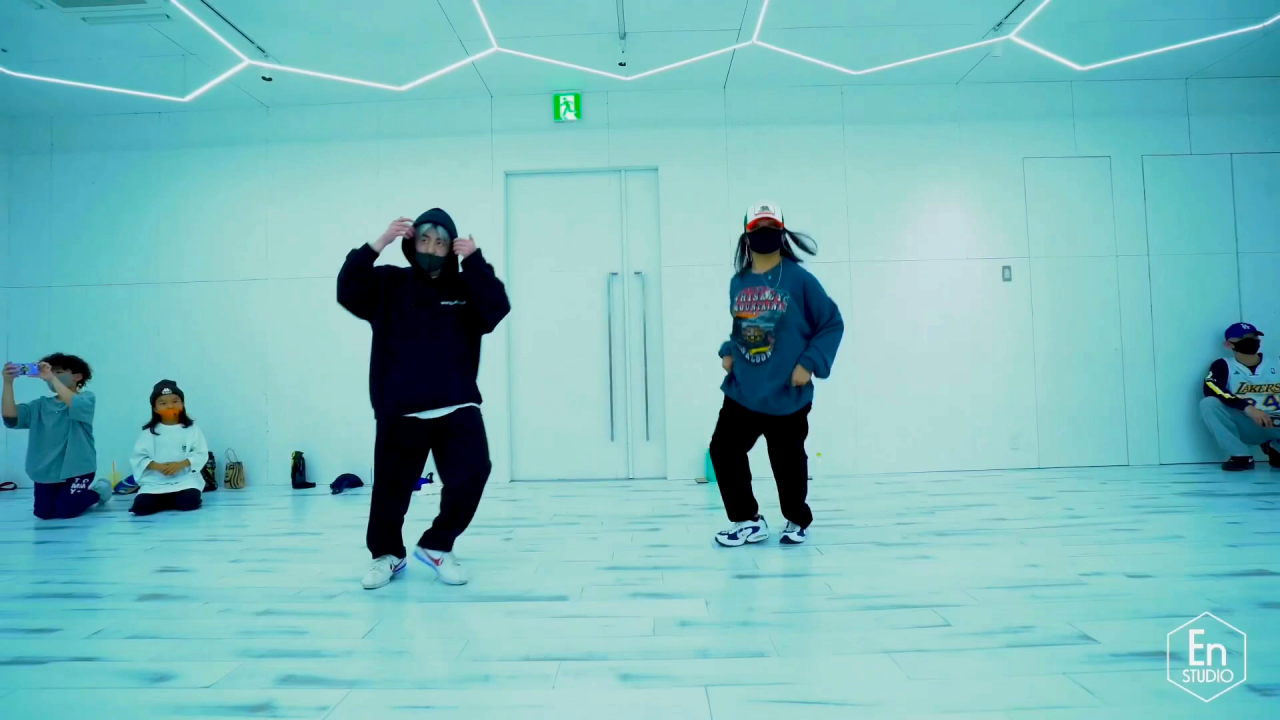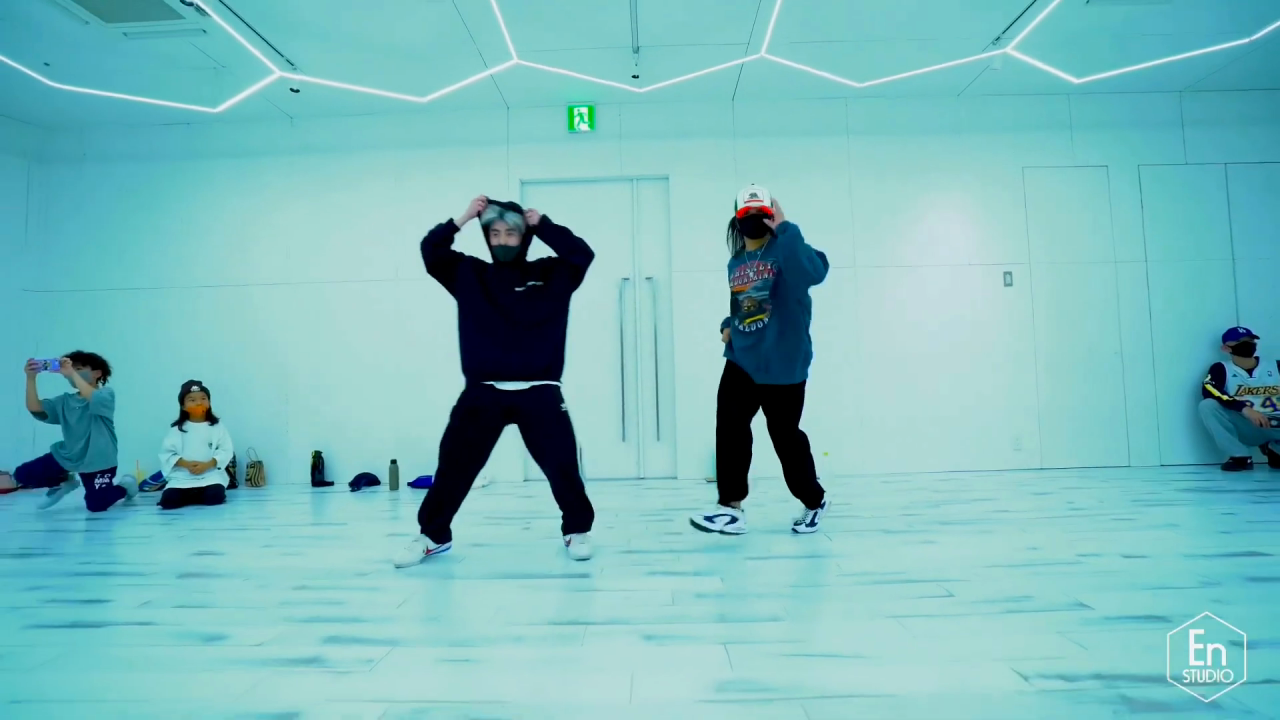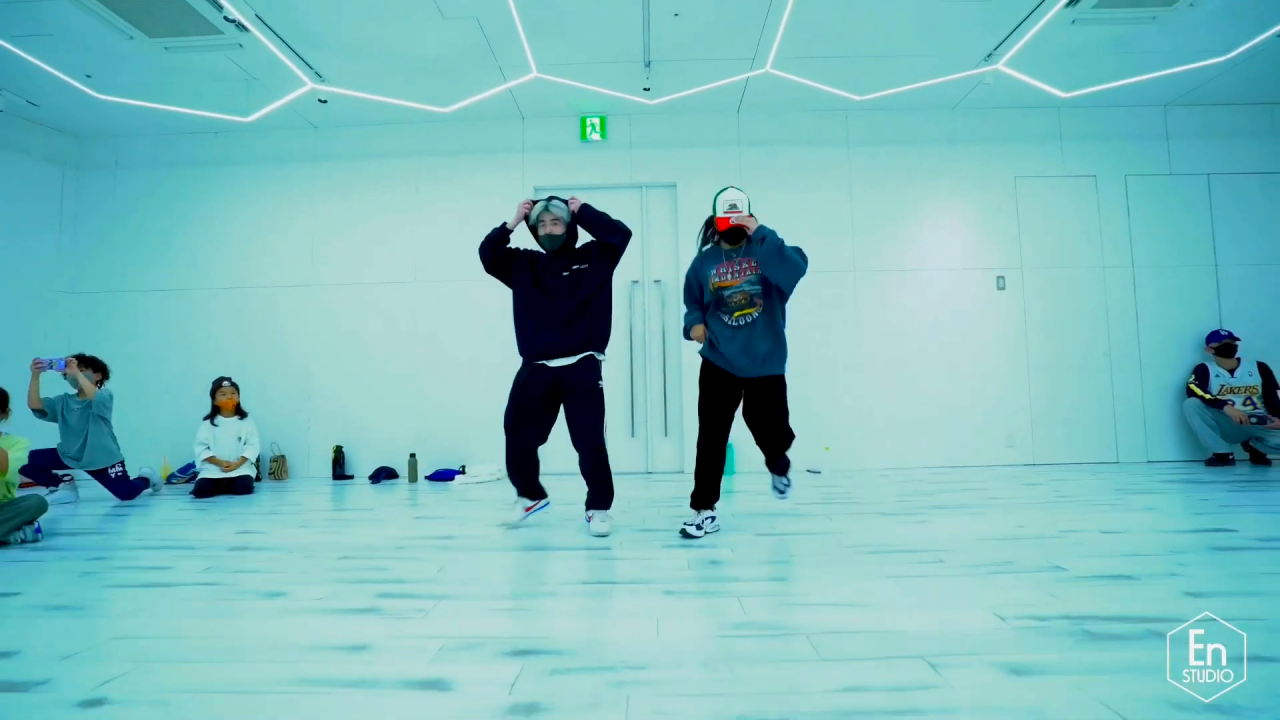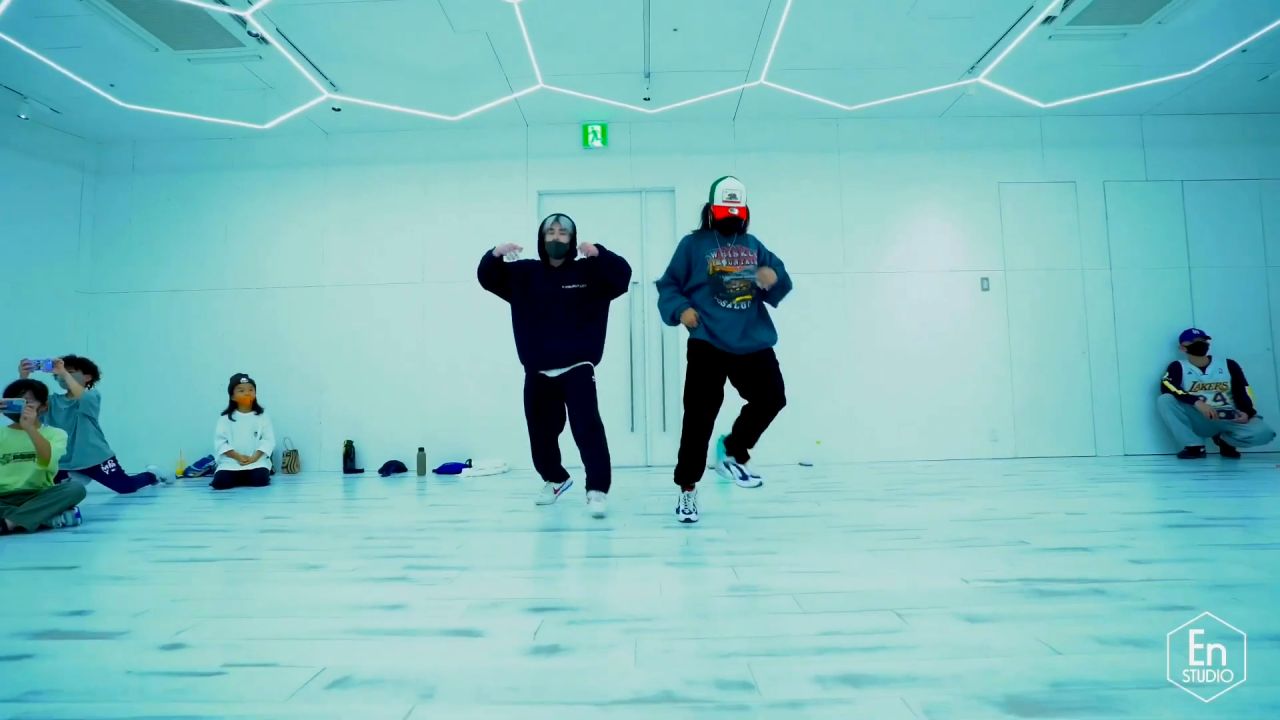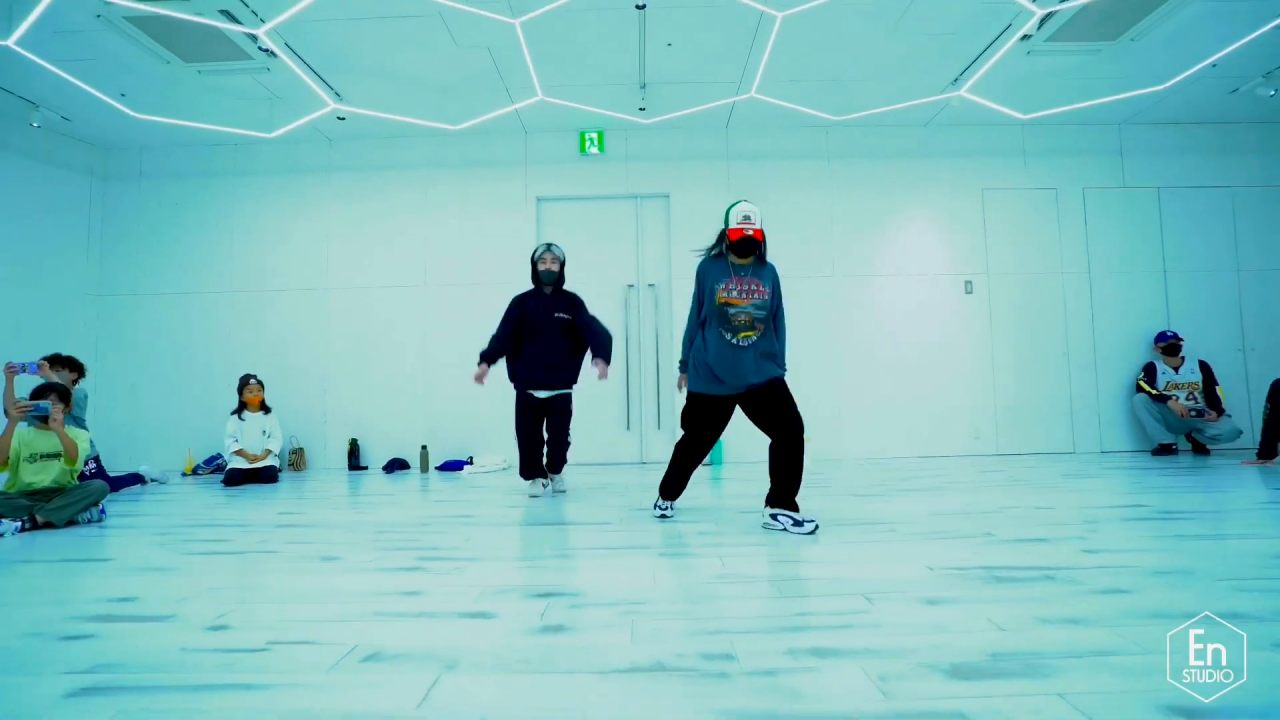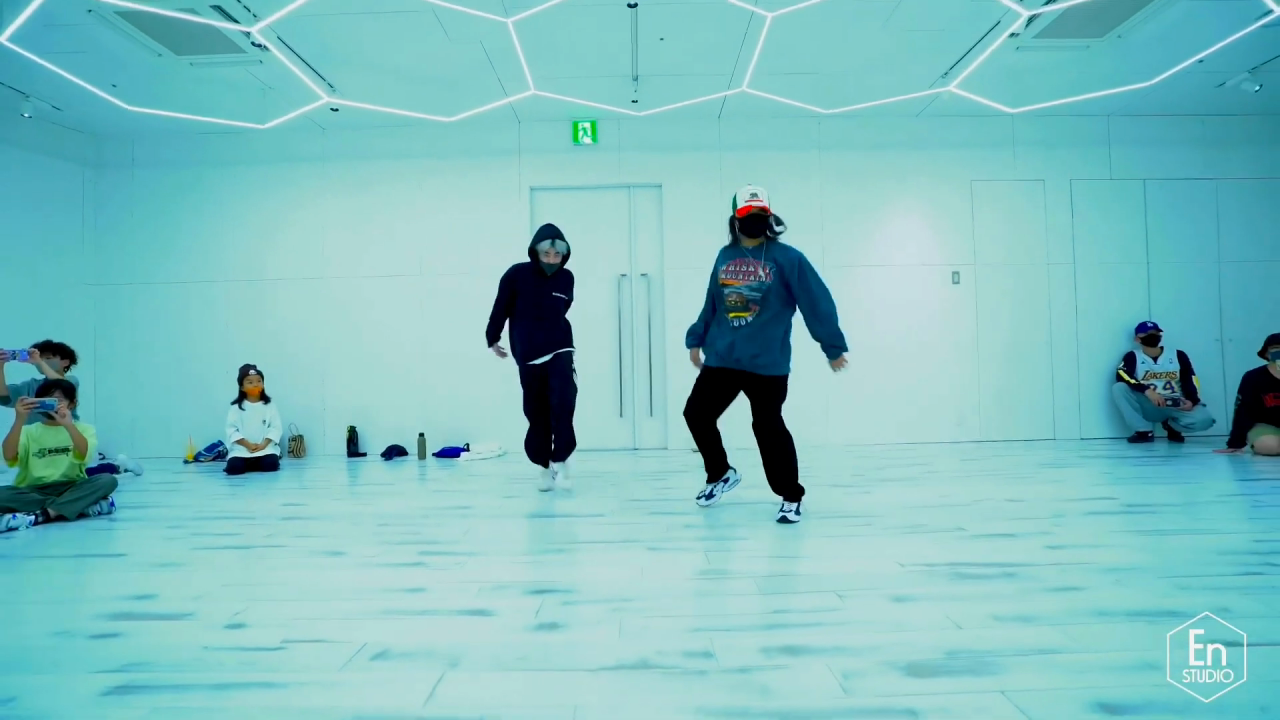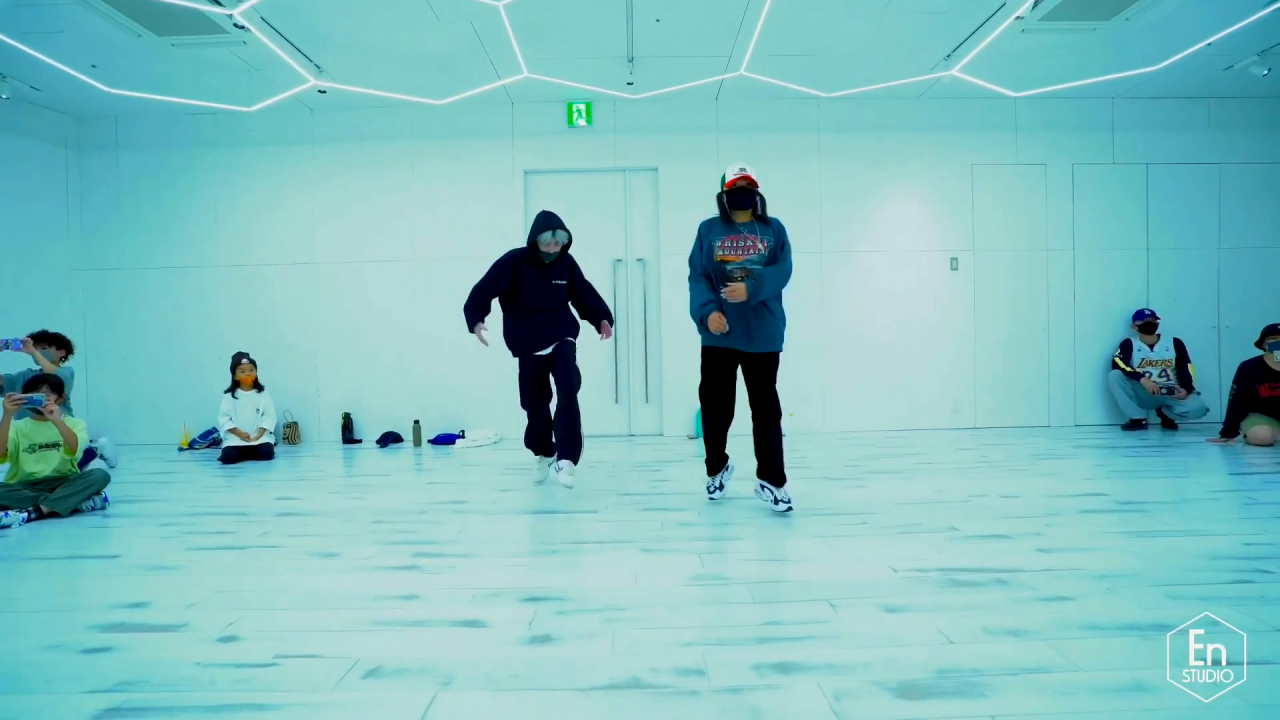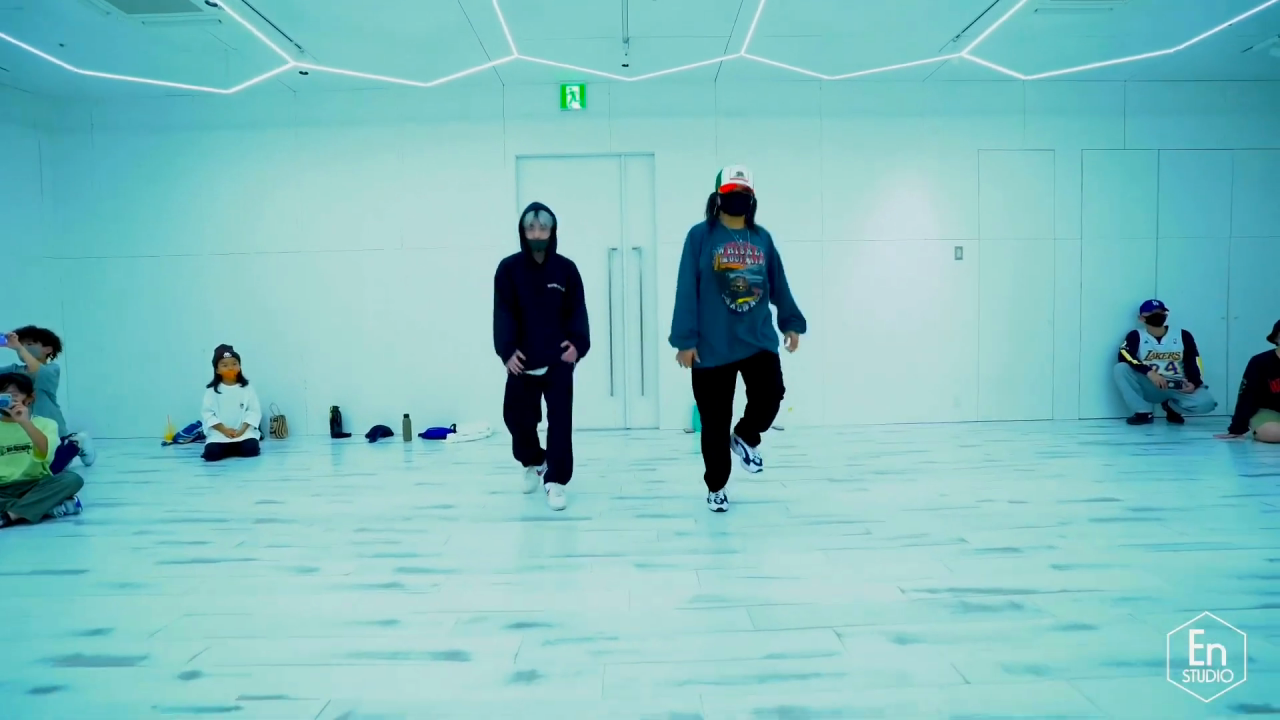
dt=0.3s
person 1, frame 1
left shoulder: (799, 279)
right shoulder: (738, 282)
left elbow: (831, 326)
left wrist: (810, 364)
right wrist: (729, 351)
left hip: (786, 393)
right hip: (743, 391)
left knee: (787, 460)
right knee: (723, 449)
left ankle: (798, 521)
right ankle: (749, 520)
person 1, frame 2
left shoulder: (785, 248)
right shoulder: (735, 262)
left elbow: (814, 270)
left wrist: (785, 229)
right wrist: (730, 326)
left hip: (781, 364)
right hip: (741, 360)
left knee: (786, 435)
right knee: (731, 427)
left ankle: (813, 501)
right ankle: (731, 506)
person 1, frame 3
left shoulder: (764, 248)
right shoulder: (704, 261)
left elbow: (792, 273)
right elbow: (693, 303)
left wrist: (760, 232)
right wrist: (694, 325)
left hip: (765, 360)
right hip: (719, 361)
left knee: (773, 431)
right knee: (712, 434)
left ankle: (778, 466)
right ankle: (704, 511)
person 1, frame 4
left shoulder: (753, 245)
right shoulder: (693, 244)
left elbow: (779, 287)
right elbow: (668, 286)
left wrist: (774, 278)
right wrist: (680, 310)
left hip: (753, 340)
right hip: (708, 341)
left knee: (771, 393)
right knee: (700, 413)
left ankle: (733, 452)
right ankle: (687, 488)
person 1, frame 5
left shoulder: (768, 273)
right shoulder: (709, 268)
right elbow: (697, 320)
left wrist: (777, 364)
right wrist: (686, 365)
left hip: (762, 375)
right hip: (711, 376)
left knee: (789, 431)
right knee: (697, 441)
right ankle: (668, 495)
person 1, frame 6
left shoulder: (786, 257)
right shoulder: (726, 255)
left elbow: (816, 300)
left wrist: (833, 347)
right wrist: (697, 339)
left hip: (765, 360)
right hip: (721, 357)
left knee: (768, 426)
right knee: (696, 413)
right ankle: (720, 475)
person 1, frame 7
left shoulder: (774, 230)
right shoulder: (709, 230)
left elbow: (781, 272)
right elbow: (697, 278)
left wrist: (750, 289)
right wrist: (707, 311)
left hip: (763, 335)
right hip: (720, 335)
left knee: (766, 408)
right knee: (716, 405)
left ankle: (772, 482)
right ankle: (717, 470)
person 1, frame 8
left shoulder: (762, 238)
right shoulder: (701, 236)
left elbow: (778, 285)
right elbow: (687, 290)
left wrist: (792, 323)
right wrist: (686, 339)
left hip: (758, 340)
right hip: (714, 347)
left knee: (770, 393)
right knee: (715, 418)
left ankle: (745, 437)
right ankle: (716, 486)
person 2, frame 1
left shoulder: (467, 287)
right shoulder: (388, 285)
left elbow: (498, 308)
right elbow: (347, 290)
left wrist: (474, 260)
right wrist: (379, 244)
left hip: (458, 407)
right hip: (401, 409)
left knee: (471, 475)
right knee: (391, 486)
left ankle: (437, 546)
right ankle: (386, 554)
person 2, frame 2
left shoulder: (548, 274)
right shoulder: (469, 274)
left elbow: (581, 255)
right elbow: (432, 252)
left wrist: (542, 225)
right wrist: (462, 220)
left hip: (538, 387)
right hip: (484, 389)
left knee: (561, 458)
right knee: (455, 461)
left ankle: (577, 529)
right ankle: (433, 535)
person 2, frame 3
left shoulder: (592, 257)
right shoulder: (524, 264)
left elbow: (620, 235)
right elbow: (488, 255)
left wrist: (582, 210)
right wrist: (514, 222)
left hip: (581, 363)
right hip: (537, 366)
left knee: (589, 436)
right knee: (518, 430)
left ankle: (598, 507)
right ankle: (530, 495)
person 2, frame 4
left shoulder: (588, 271)
right shoulder: (524, 274)
left elbow: (622, 272)
right elbow: (488, 277)
left wrist: (597, 253)
right wrist: (496, 254)
left hip: (577, 366)
right hip: (539, 370)
left knee: (587, 424)
right knee: (542, 432)
left ankle: (597, 489)
right ankle: (555, 480)
person 2, frame 5
left shoulder: (571, 302)
right shoulder: (522, 302)
left elbow: (593, 331)
right elbow: (504, 336)
left wrist: (601, 357)
right wrist: (486, 361)
left hip: (560, 385)
right hip: (528, 385)
left knee: (559, 436)
right knee: (528, 436)
left ankle: (556, 471)
right ankle: (536, 476)
person 2, frame 6
left shoulder: (566, 278)
right shoulder: (516, 275)
right elbow: (501, 309)
right wrist: (492, 338)
left hip: (559, 350)
right hip: (529, 355)
left knee: (564, 399)
right knee: (536, 412)
person 2, frame 7
left shoulder: (566, 263)
right shoulder: (513, 261)
left elbow: (583, 293)
right elbow: (483, 291)
left wrist: (602, 317)
right wrist: (476, 320)
left hip: (562, 340)
right hip: (528, 345)
left knee: (568, 389)
right knee: (534, 402)
left ankle: (566, 459)
right ankle: (544, 453)
person 2, frame 8
left shoulder: (565, 268)
right shoulder: (509, 268)
left elbow: (577, 310)
right elbow: (503, 313)
left wrist: (577, 342)
right wrist: (507, 350)
left hip: (559, 359)
right hip: (524, 360)
left knee: (560, 419)
right knee: (517, 418)
left ankle: (555, 481)
right ankle: (534, 462)
